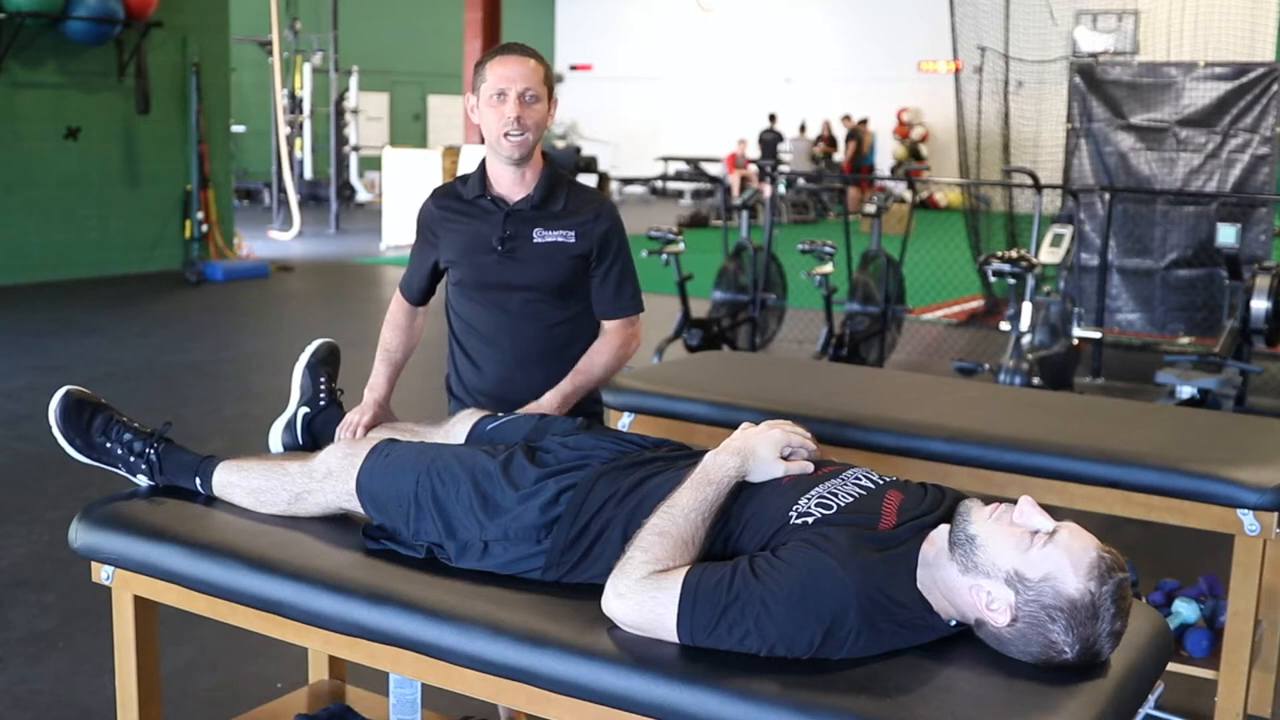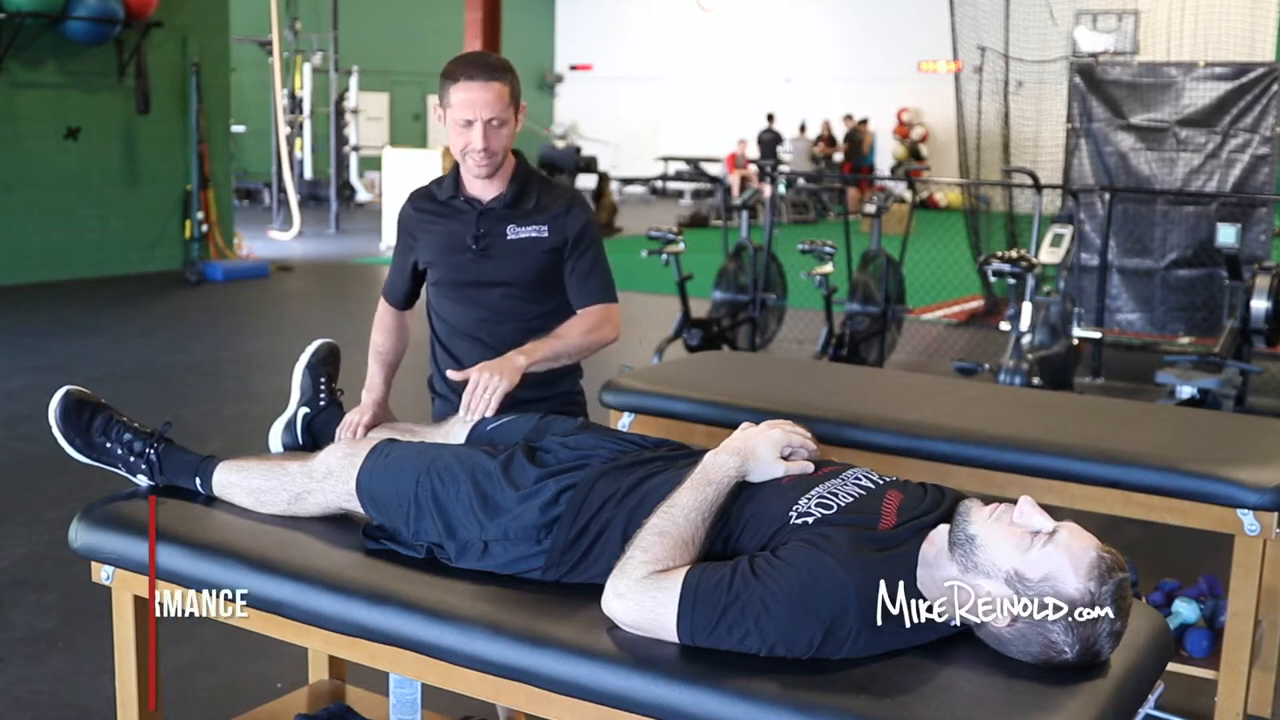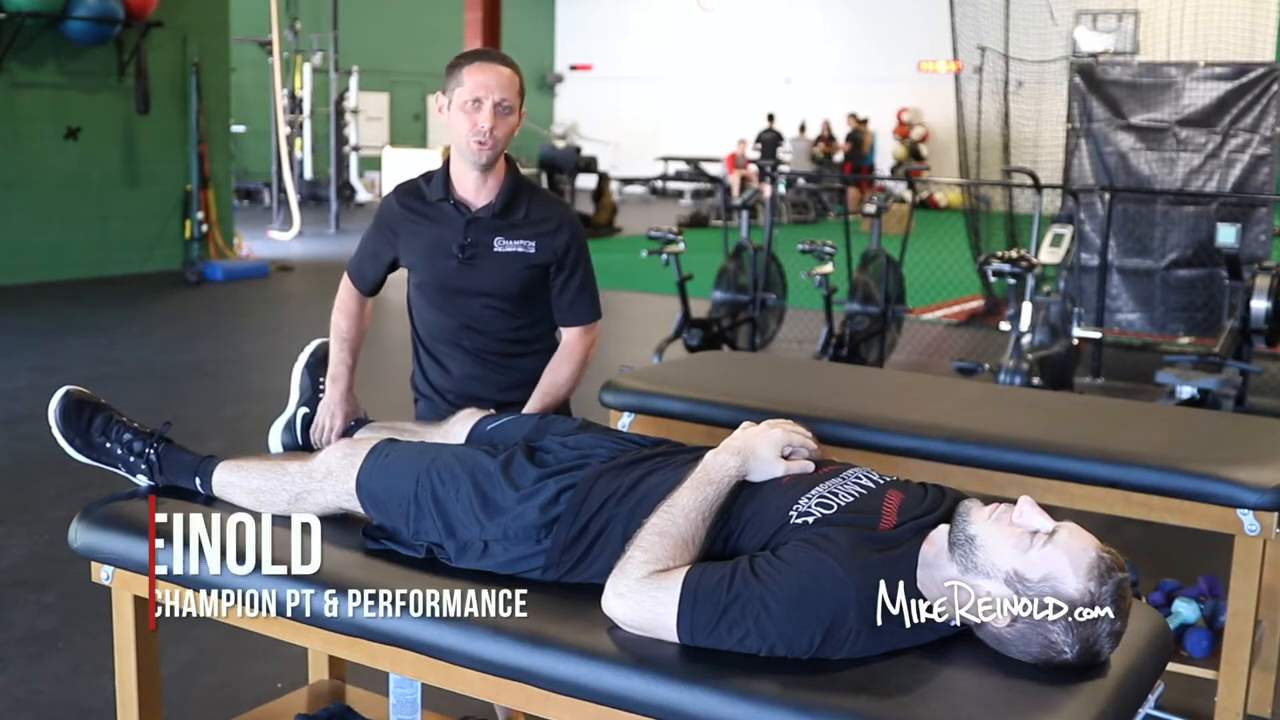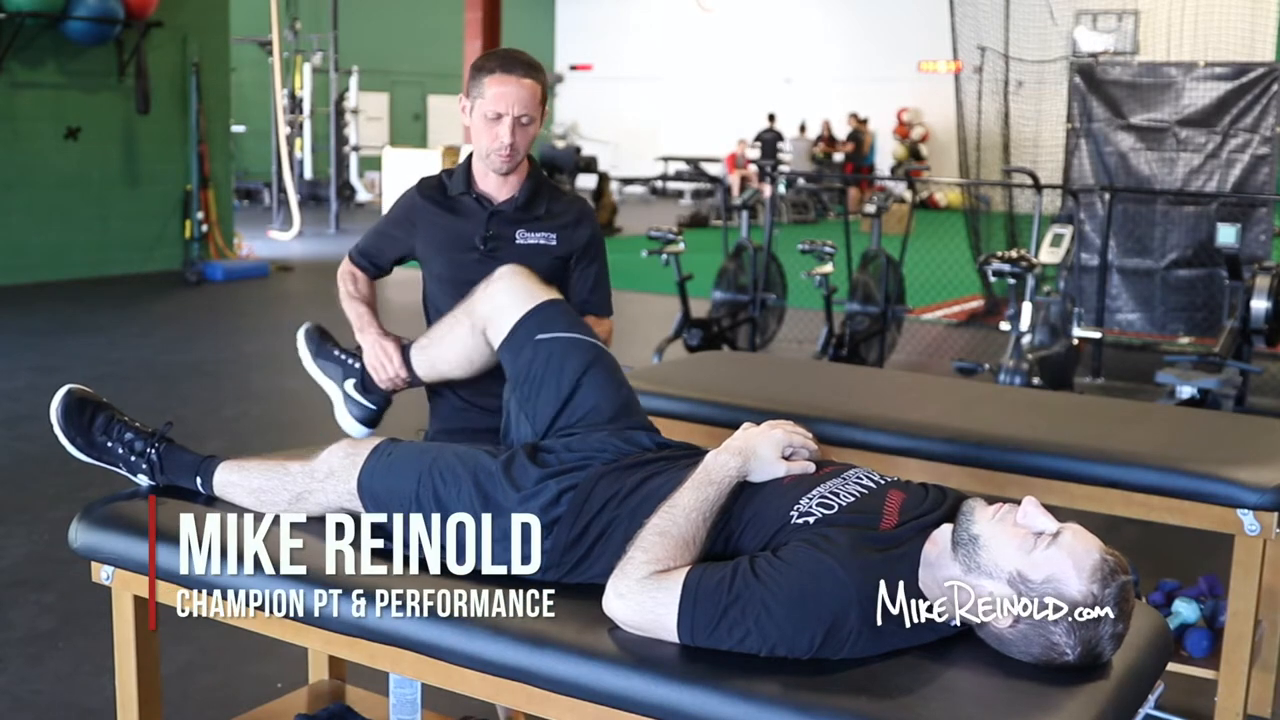
dt=0.7s
person 1, frame 1
left shoulder: (838, 595)
right shoulder: (941, 519)
left elbow: (631, 598)
left wrist: (733, 457)
right wrist: (784, 454)
left hip: (568, 513)
right hip: (643, 453)
left knee: (343, 472)
right knee: (466, 420)
left ankle: (174, 469)
right ankle: (344, 428)
person 1, frame 2
left shoulder: (837, 595)
right shoulder: (940, 518)
left elbow: (632, 598)
left wrist: (732, 455)
right wrist: (751, 455)
left hip: (566, 513)
right hip: (647, 454)
left knee: (343, 471)
right knee: (470, 422)
left ankle: (174, 469)
right ankle: (342, 426)
person 1, frame 3
left shoulder: (839, 597)
right shoulder: (941, 516)
left elbow: (634, 598)
left wrist: (730, 456)
right wrist: (785, 454)
left hip: (567, 514)
right hip: (643, 453)
left knee: (344, 472)
right knee: (463, 421)
left ankle: (168, 469)
right ankle: (340, 430)
person 1, frame 4
left shoulder: (836, 597)
right shoulder: (937, 516)
left elbow: (633, 598)
left wrist: (731, 457)
right wrist: (786, 449)
left hip: (568, 507)
right hip: (639, 450)
left knee: (341, 470)
right knee: (506, 286)
left ankle: (173, 468)
right ankle: (373, 377)
person 2, frame 1
left shoulder: (592, 215)
right shoulder: (443, 209)
left elbow: (622, 330)
right elbow: (409, 303)
left wrist: (556, 403)
right wrist: (376, 396)
person 2, frame 2
left shoulder: (563, 210)
right shoulder: (421, 211)
left elbow: (603, 322)
right elbow: (394, 307)
left wrist: (518, 360)
right wrist: (374, 397)
right hip: (453, 420)
person 2, frame 3
left shoulder: (554, 222)
right shoulder: (404, 208)
left elbow: (579, 336)
right elbow: (355, 288)
right wrist: (338, 389)
right hip: (438, 420)
person 2, frame 4
left shoulder: (573, 217)
right shoulder: (426, 203)
left elbow: (599, 324)
right elbow: (355, 270)
right wrist: (370, 336)
right hip: (455, 423)
